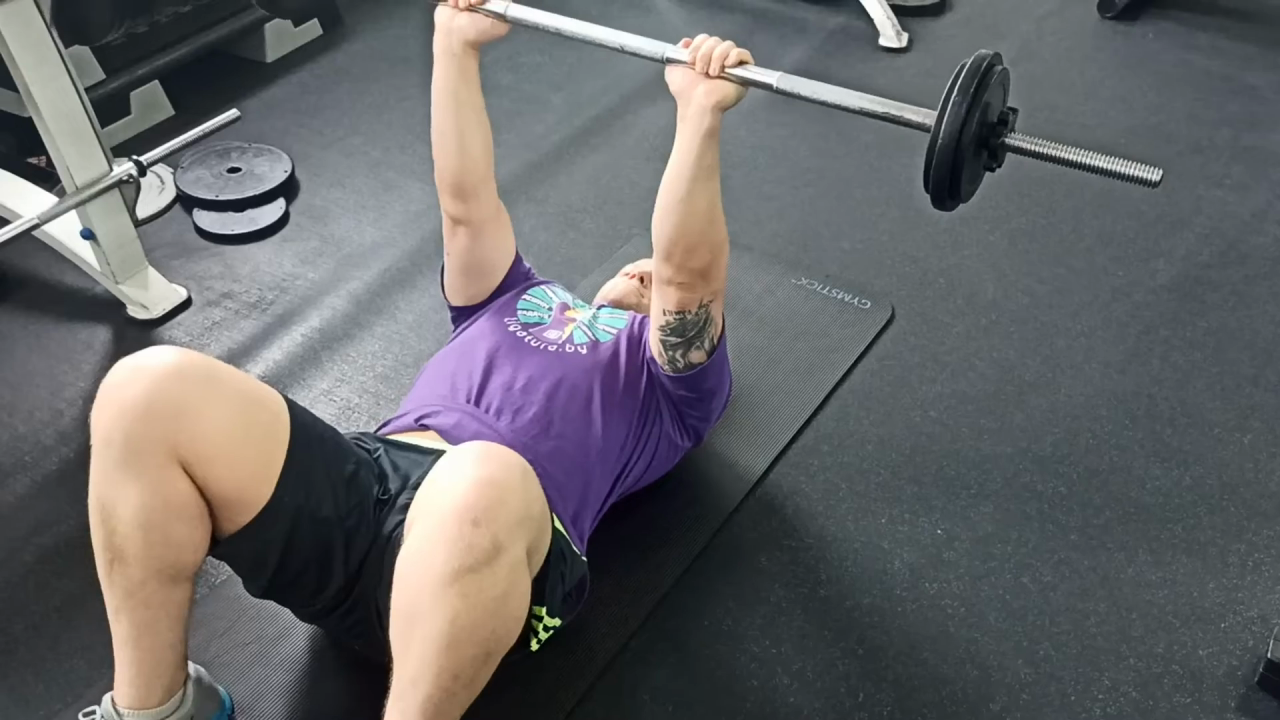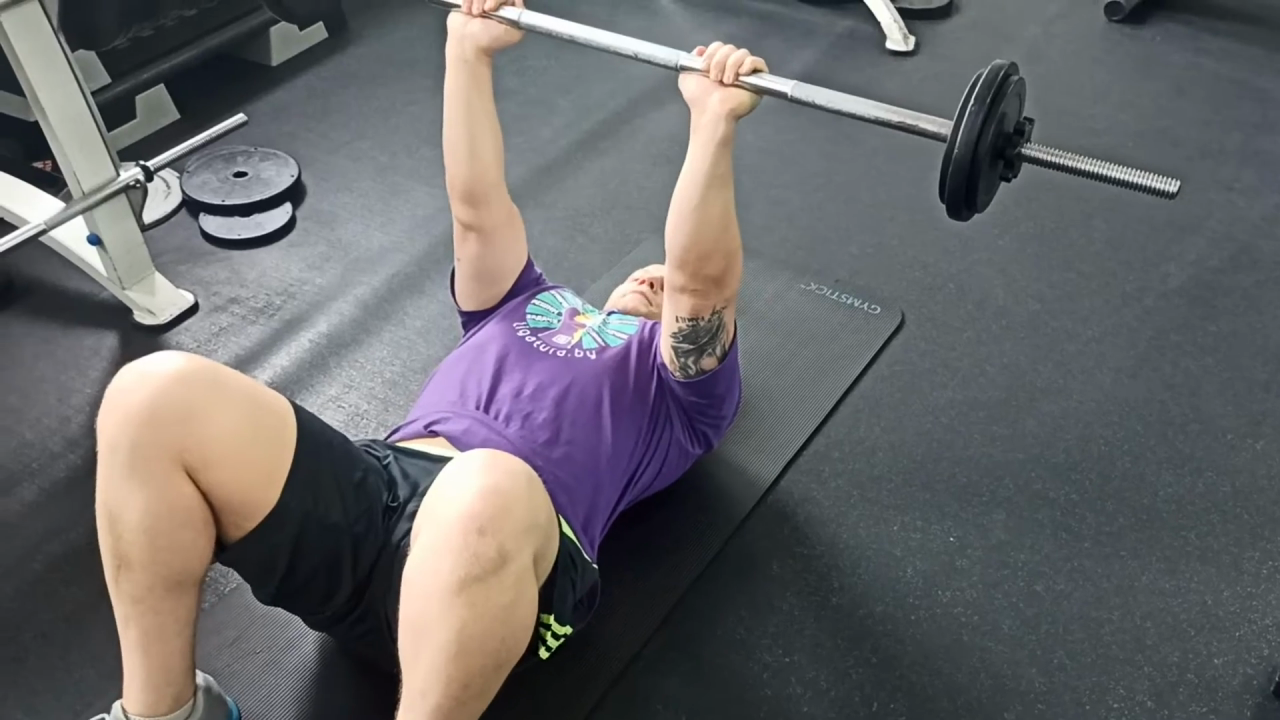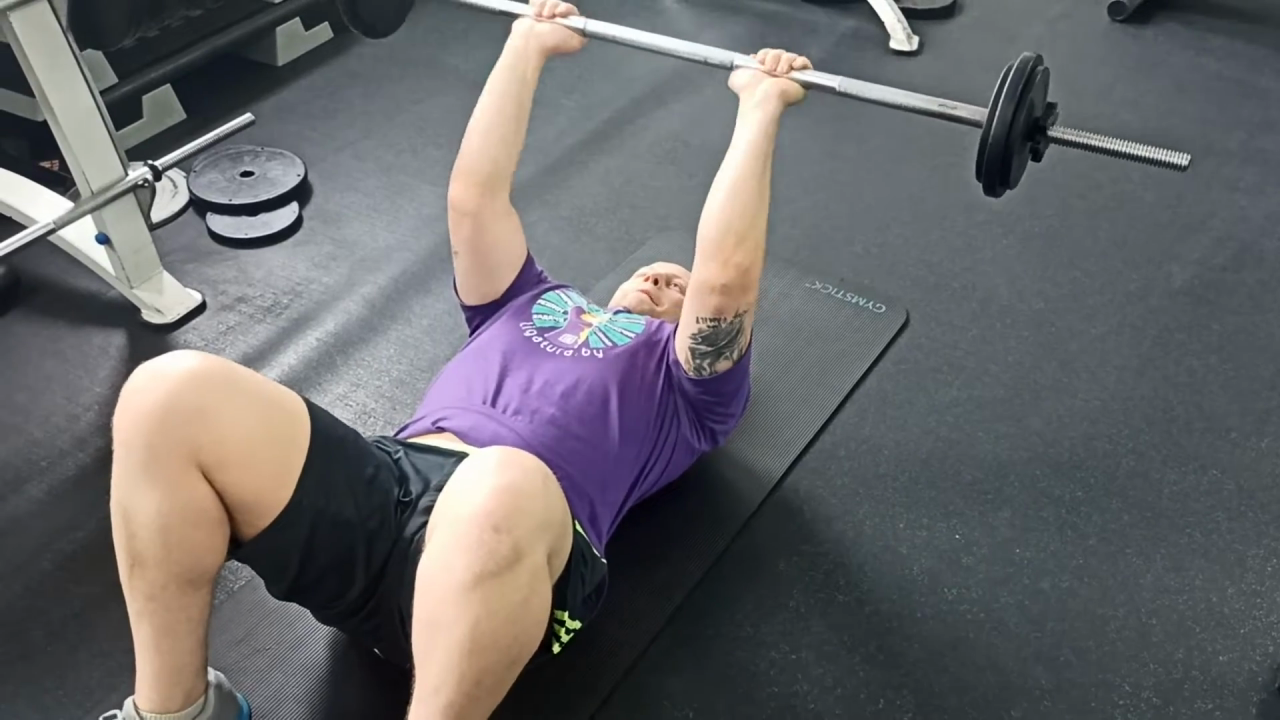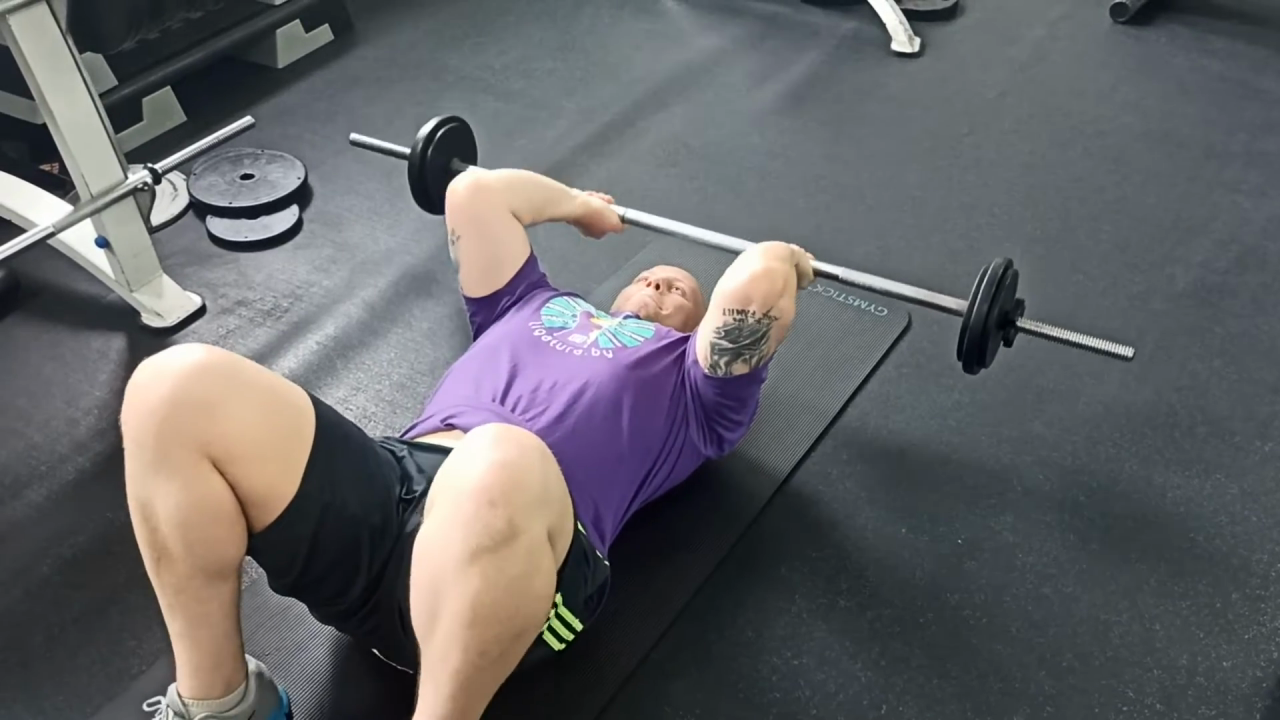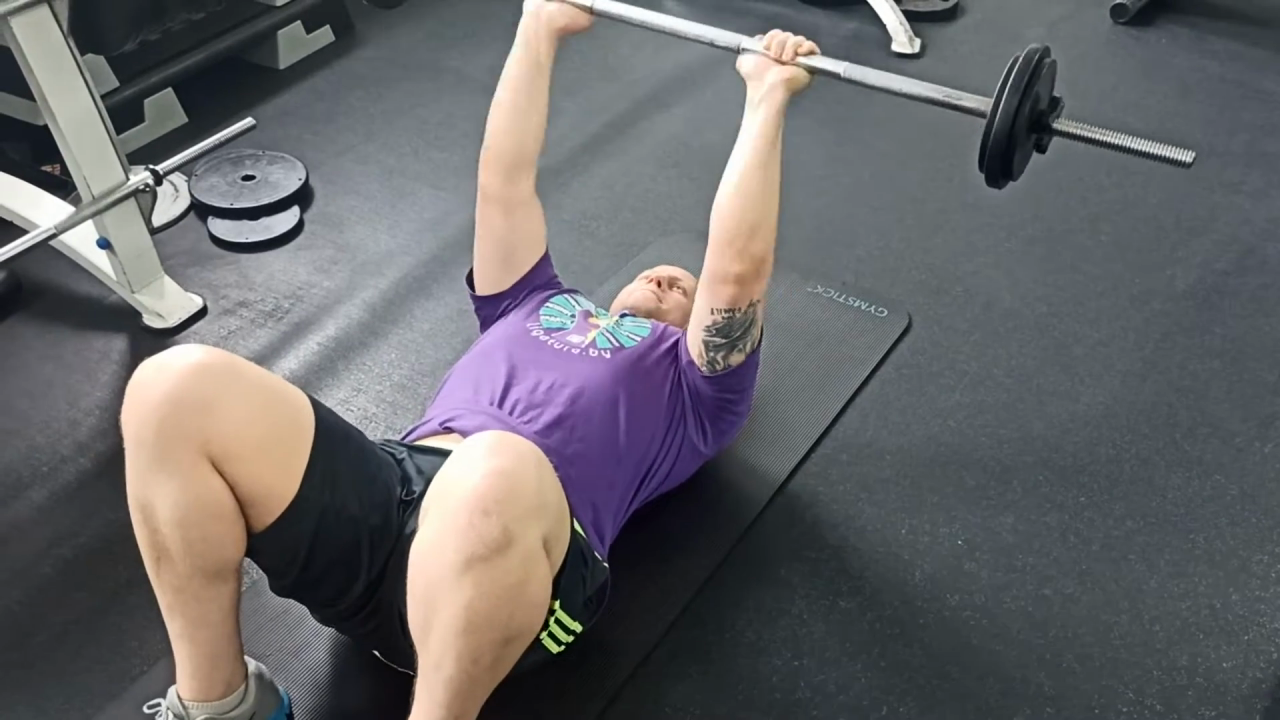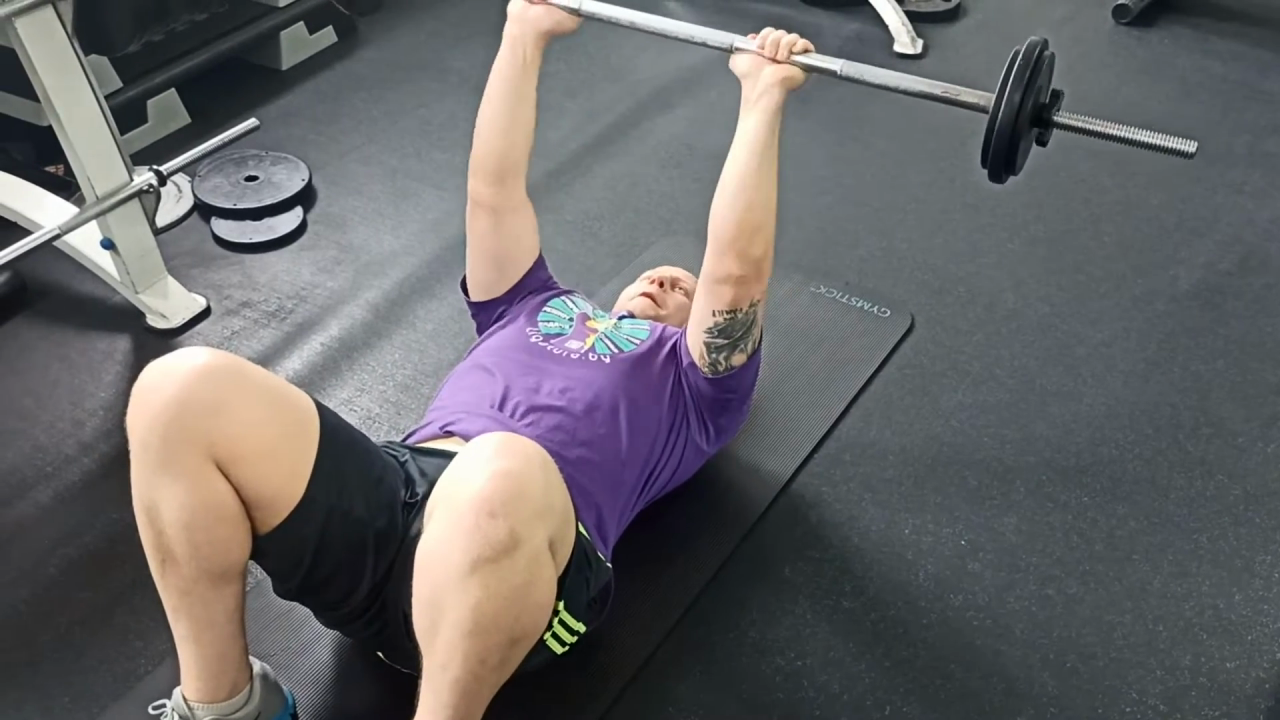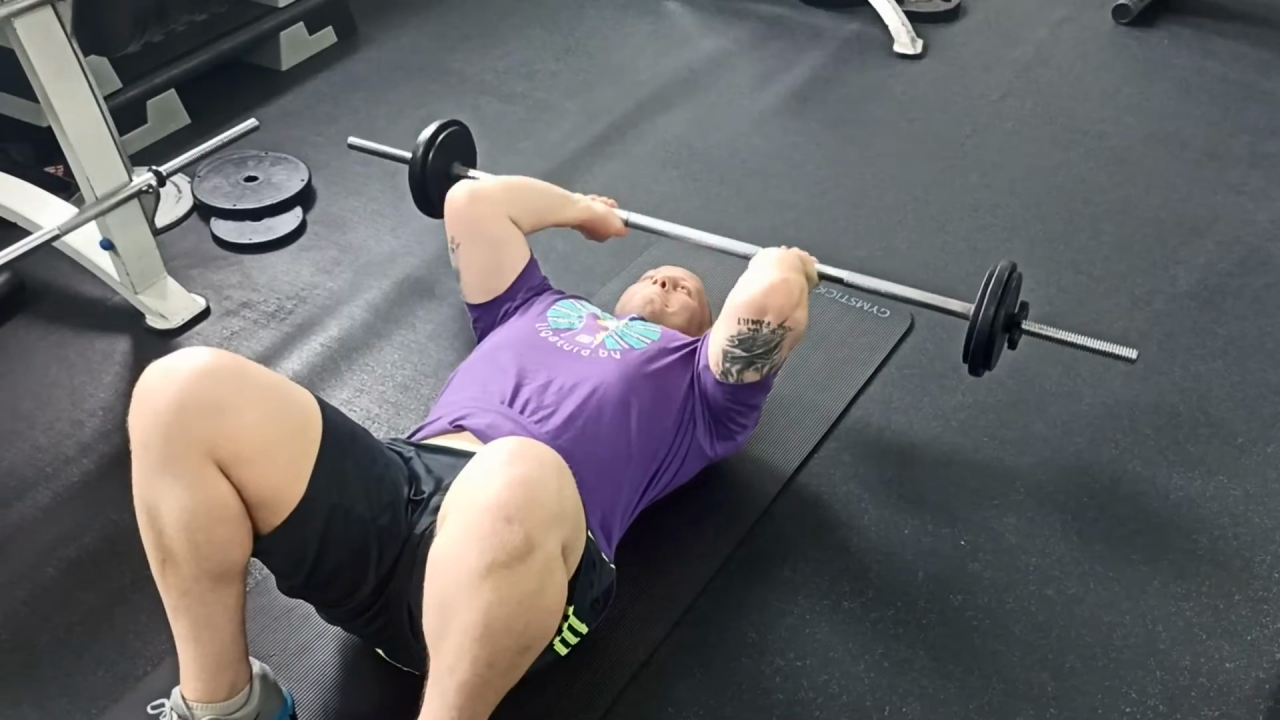
dt=0.7s
person 1, frame 1
left shoulder: (676, 376)
right shoulder: (517, 300)
left elbow: (690, 273)
right elbow: (466, 202)
left wrist: (698, 113)
left hip: (488, 522)
right hip: (364, 482)
left knee: (479, 486)
right knee: (150, 390)
person 1, frame 2
left shoulder: (686, 385)
right shoulder: (529, 305)
left elbow: (704, 281)
right elbow: (478, 208)
left wrist: (714, 120)
left hip: (499, 528)
right hip: (374, 487)
left knee: (482, 496)
right knee: (154, 394)
person 1, frame 3
left shoulder: (688, 377)
right shoulder: (532, 304)
left elbow: (725, 277)
right elbow: (473, 200)
left wrist: (759, 107)
left hip: (506, 520)
right hip: (381, 487)
left knee: (497, 495)
right knee: (169, 395)
person 1, frame 4
left shoulder: (694, 384)
right shoulder: (537, 309)
left elbow: (755, 292)
right elbow: (473, 194)
left wrist: (777, 257)
right wrist: (581, 205)
left hip: (515, 523)
right hip: (389, 485)
left knee: (499, 467)
right knee: (175, 387)
person 1, frame 5
left shoulder: (692, 383)
right shoulder: (537, 306)
left elbow: (736, 267)
right elbow: (504, 185)
left wrist: (767, 96)
left hip: (514, 524)
right hip: (389, 486)
left knee: (493, 478)
right knee: (176, 388)
person 1, frame 6
left shoulder: (693, 383)
right shoulder: (535, 309)
left elbow: (736, 269)
right elbow: (495, 191)
left wrist: (763, 96)
left hip: (515, 533)
right hip: (389, 491)
left knee: (499, 477)
right knee: (179, 390)
person 1, frame 7
left shoulder: (699, 382)
right shoulder: (542, 312)
left elbow: (771, 307)
right elbow: (471, 202)
left wrist: (781, 264)
right wrist: (581, 210)
left hip: (523, 528)
right hip: (397, 486)
left knee: (512, 486)
right knee: (183, 390)
